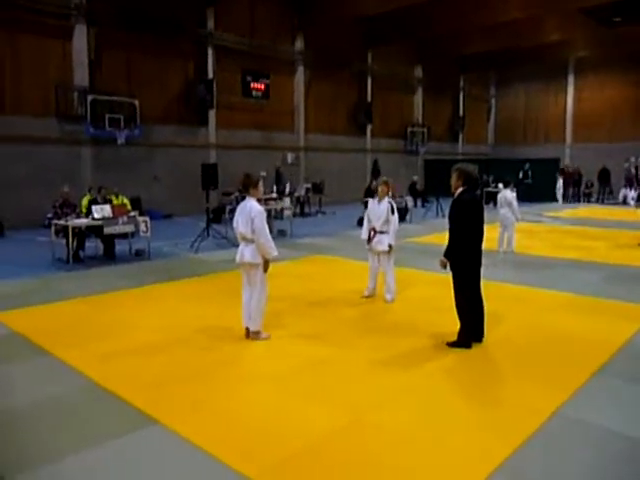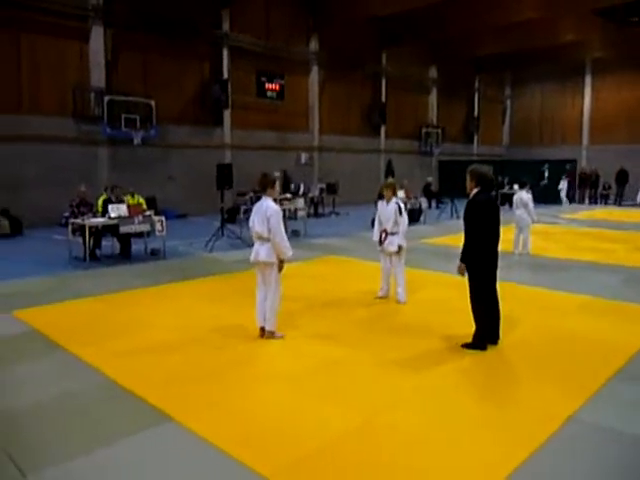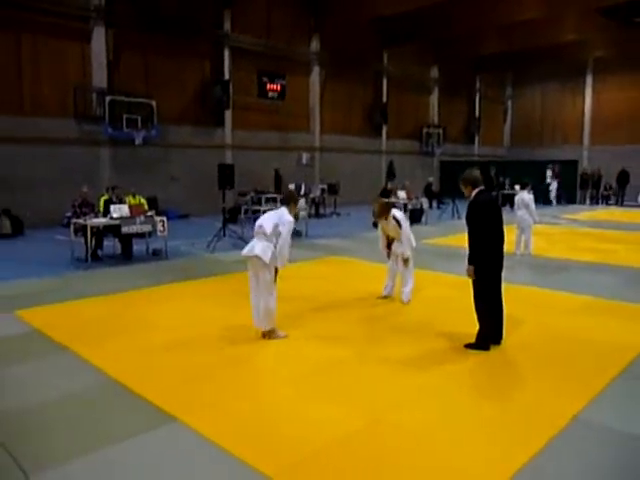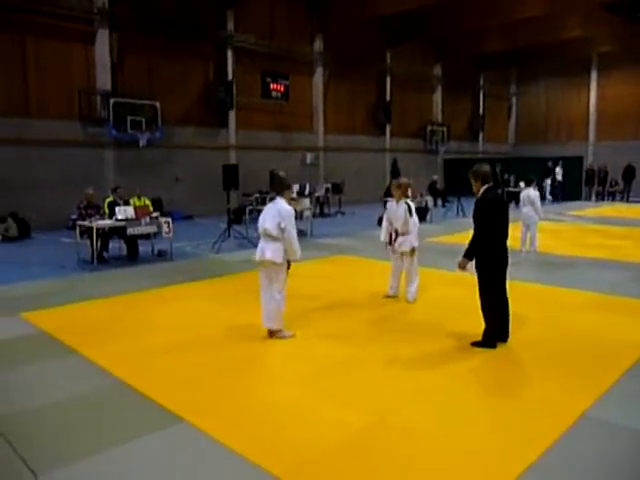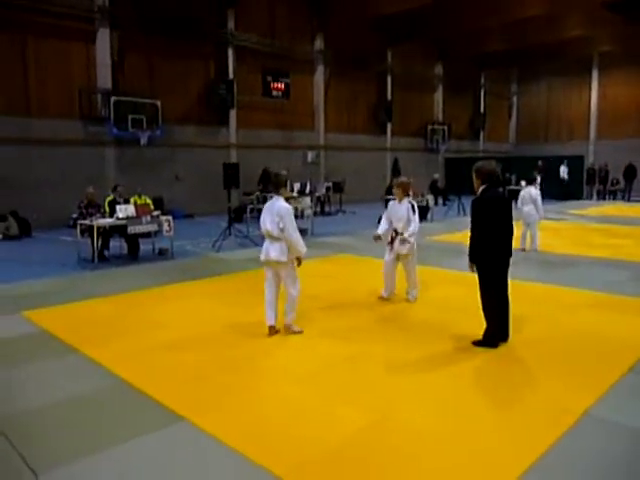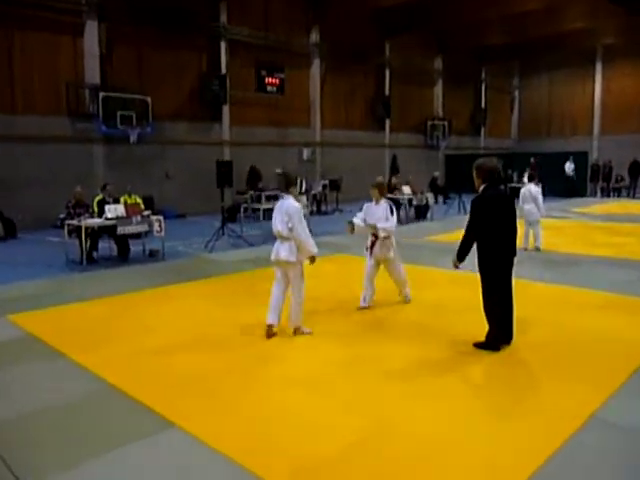
dt=0.4s
person 1, frame 1
left shoulder: (461, 201)
right shoulder: (475, 198)
left elbow: (457, 233)
left wrist: (447, 256)
left hip: (463, 256)
right hip: (474, 253)
left knee: (463, 297)
right knee: (474, 294)
left ankle: (465, 338)
right ankle: (477, 333)
person 1, frame 2
left shoulder: (475, 202)
right shoulder: (491, 199)
left elbow: (471, 235)
left wrist: (464, 260)
left hip: (478, 258)
right hip: (490, 255)
left knee: (479, 299)
right knee: (490, 295)
left ankle: (480, 340)
right ankle: (492, 335)
person 1, frame 3
left shoulder: (476, 203)
right shoulder: (491, 199)
left elbow: (476, 236)
left wrist: (471, 262)
left hip: (483, 258)
right hip: (496, 255)
left knee: (483, 298)
right knee: (494, 295)
left ankle: (484, 339)
right ankle: (496, 335)
person 1, frame 4
left shoulder: (484, 201)
right shoulder: (498, 197)
left elbow: (480, 233)
left wrist: (467, 257)
left hip: (488, 256)
right hip: (500, 254)
left knee: (488, 297)
right knee: (500, 293)
left ankle: (490, 337)
right ankle: (501, 333)
person 1, frame 5
left shoulder: (480, 201)
right shoulder: (502, 197)
left elbow: (476, 233)
right elbow: (508, 227)
left wrist: (472, 258)
right wrist: (507, 249)
left hip: (487, 256)
right hip: (503, 253)
left knee: (489, 296)
right knee: (501, 293)
left ankle: (492, 337)
right ankle: (503, 333)
person 1, frame 6
left shoulder: (481, 201)
right shoulder: (505, 196)
left elbow: (471, 232)
right elbow: (512, 226)
left wrist: (460, 256)
right wrist: (511, 249)
left hip: (490, 256)
right hip: (506, 253)
left knee: (492, 298)
right knee: (505, 294)
left ankle: (495, 340)
right ankle: (506, 336)
person 2, frame 1
left shoulder: (241, 207)
right shoulder: (257, 209)
right elbow: (262, 236)
right wrist: (268, 256)
left hip: (244, 252)
right hip: (255, 253)
left knee: (248, 291)
right knee: (259, 292)
left ankle: (248, 327)
right ankle: (255, 330)
person 2, frame 2
left shoulder: (257, 207)
right shoulder: (273, 209)
right elbow: (278, 236)
right wrist: (283, 257)
left hip: (258, 251)
right hip: (270, 253)
left knee: (262, 290)
right knee: (273, 292)
left ankle: (262, 327)
right ankle: (269, 330)
person 2, frame 3
left shoulder: (272, 214)
right shoulder: (288, 219)
right elbow: (283, 244)
right wrist: (278, 265)
left hip: (253, 249)
right hip: (264, 252)
left knee: (257, 292)
right knee: (267, 293)
left ankle: (263, 327)
right ankle: (269, 329)
person 2, frame 4
left shoulder: (268, 207)
right shoulder: (287, 210)
right elbow: (290, 236)
right wrist: (292, 258)
left hip: (263, 250)
right hip: (276, 252)
left knee: (266, 290)
right knee: (278, 291)
left ankle: (270, 327)
right ankle: (277, 329)
person 2, frame 5
left shoulder: (267, 206)
right shoulder: (285, 208)
right elbow: (291, 233)
right wrist: (299, 253)
left hip: (269, 249)
right hip: (282, 251)
left knee: (270, 288)
right knee: (292, 288)
left ankle: (271, 325)
right ankle: (289, 324)
person 2, frame 6
left shoulder: (279, 205)
right shoulder: (294, 206)
right elbow: (301, 233)
right wrist: (310, 252)
left hip: (279, 249)
right hip: (292, 251)
left knee: (278, 289)
right knee: (297, 291)
left ankle: (271, 326)
right ankle: (297, 327)
person 3, frame 1
left shoulder: (390, 204)
right shoulder: (371, 202)
left elbow: (394, 224)
right elbow: (367, 219)
left wrist: (390, 242)
right wrist: (366, 237)
left hip: (384, 238)
right hip: (373, 237)
left knee: (387, 267)
right knee: (373, 266)
left ankle: (389, 295)
right ankle: (370, 291)
person 3, frame 2
left shoulder: (398, 205)
right shoulder: (381, 204)
left elbow: (403, 225)
right elbow: (378, 221)
left wrist: (400, 243)
right wrist: (378, 238)
left hip: (395, 239)
right hip: (385, 239)
left knee: (398, 268)
right knee: (385, 267)
left ankle: (401, 296)
right ankle: (384, 292)
person 3, frame 3
left shoulder: (398, 218)
right shoulder: (381, 218)
left elbow: (405, 236)
right elbow: (382, 233)
left wrist: (405, 254)
right wrist: (385, 249)
left hip: (404, 244)
right hip: (393, 243)
left knee: (405, 270)
right knee: (392, 268)
left ankle: (405, 296)
right ankle: (387, 292)
person 3, frame 4
left shoulder: (408, 206)
right shoulder: (390, 204)
left elbow: (414, 226)
right elbow: (386, 222)
left wrist: (413, 244)
right wrist: (385, 239)
left hip: (407, 240)
right hip: (395, 239)
left knee: (410, 268)
right knee: (396, 267)
left ankle: (411, 295)
right ankle: (393, 291)
person 3, frame 5
left shoulder: (411, 205)
right shoulder: (392, 204)
left elbow: (415, 225)
right elbow: (386, 220)
left wrist: (406, 237)
right wrist: (380, 233)
left hip: (406, 241)
right hip: (394, 240)
left knee: (410, 270)
right knee: (388, 265)
left ankle: (412, 295)
right ankle: (387, 293)
person 3, frame 6
left shoulder: (388, 206)
right shoulder: (368, 206)
left elbow: (391, 226)
right elbow: (361, 219)
left wrist: (377, 227)
right wrist: (353, 223)
left hip: (386, 244)
right hip: (373, 244)
left knee: (396, 272)
right knee: (369, 274)
left ankle: (405, 294)
right ankle: (365, 302)
